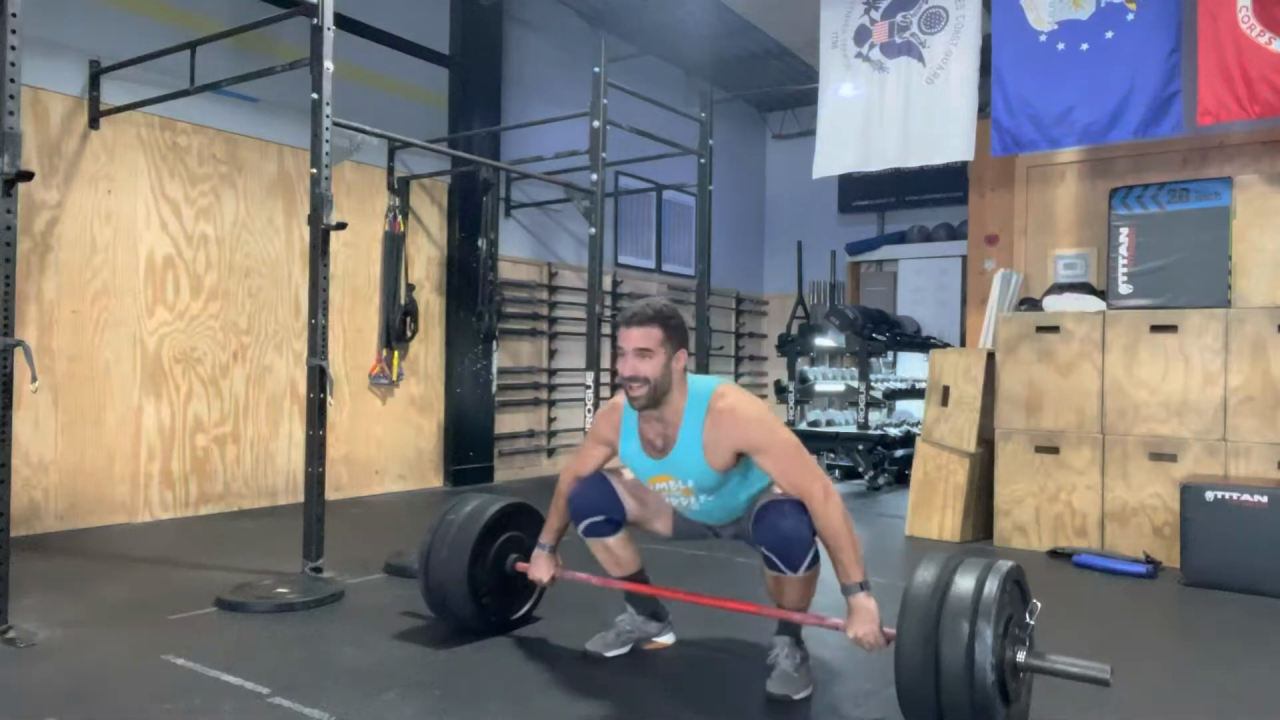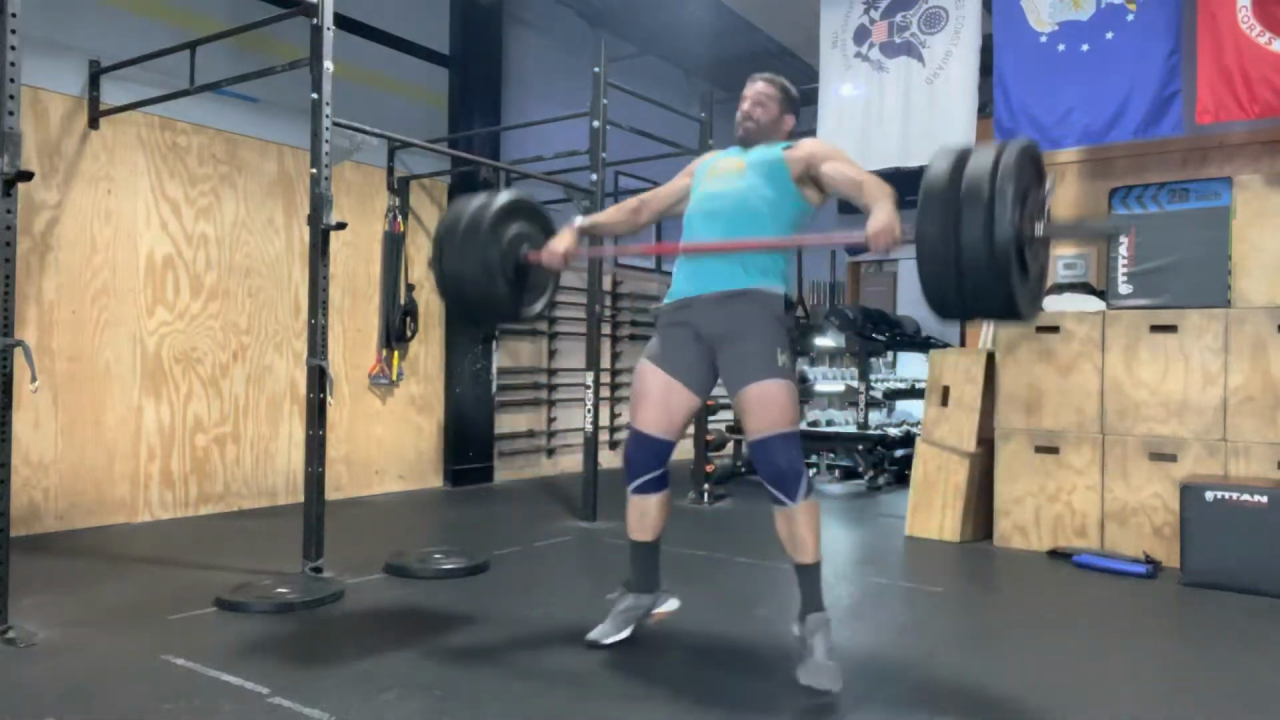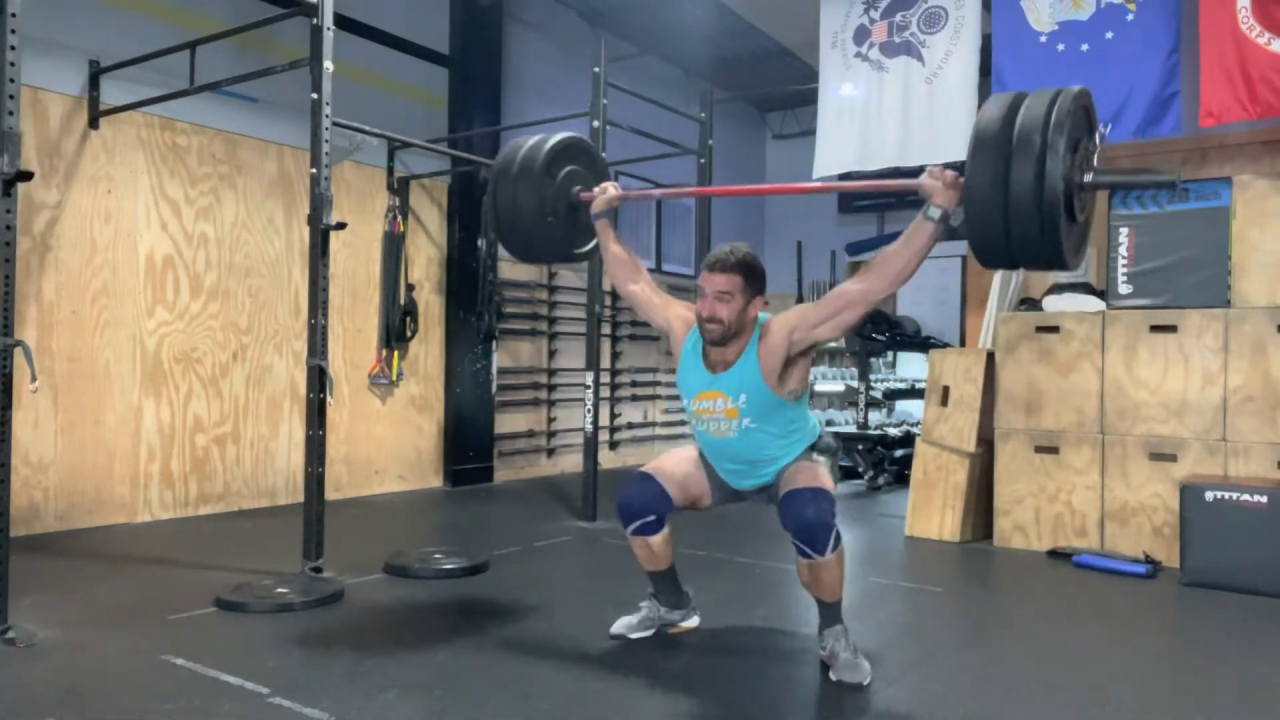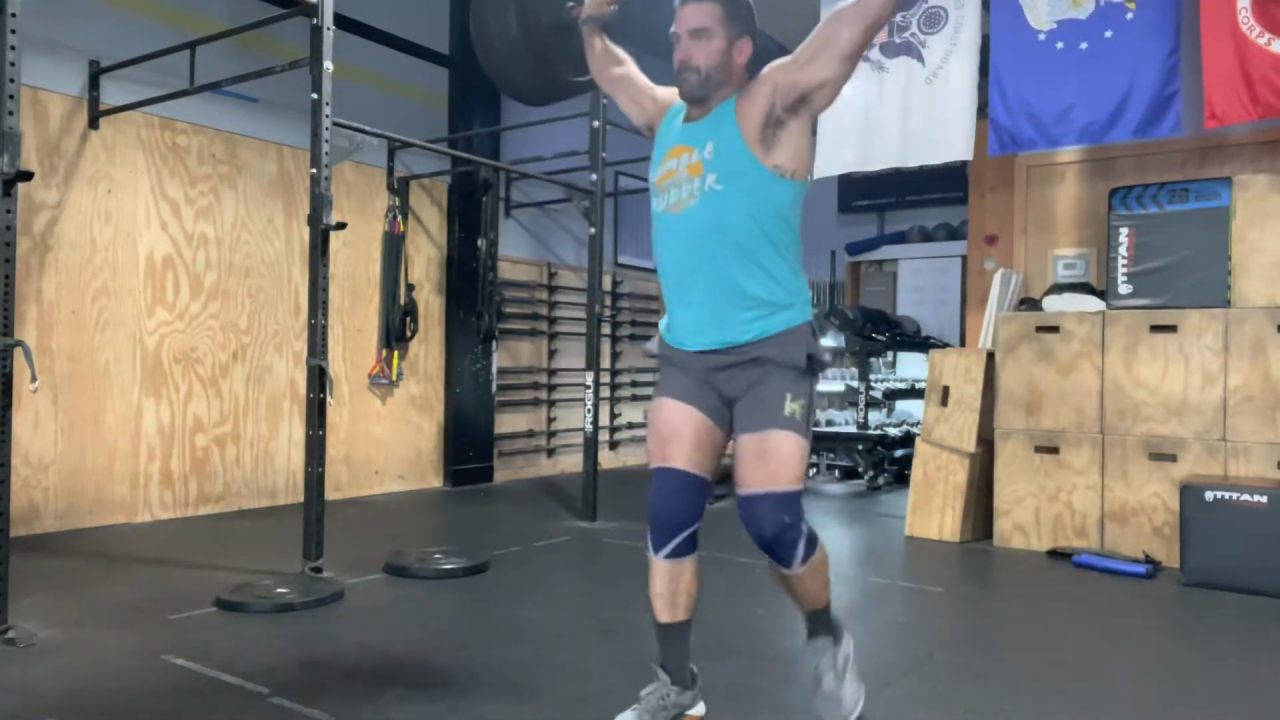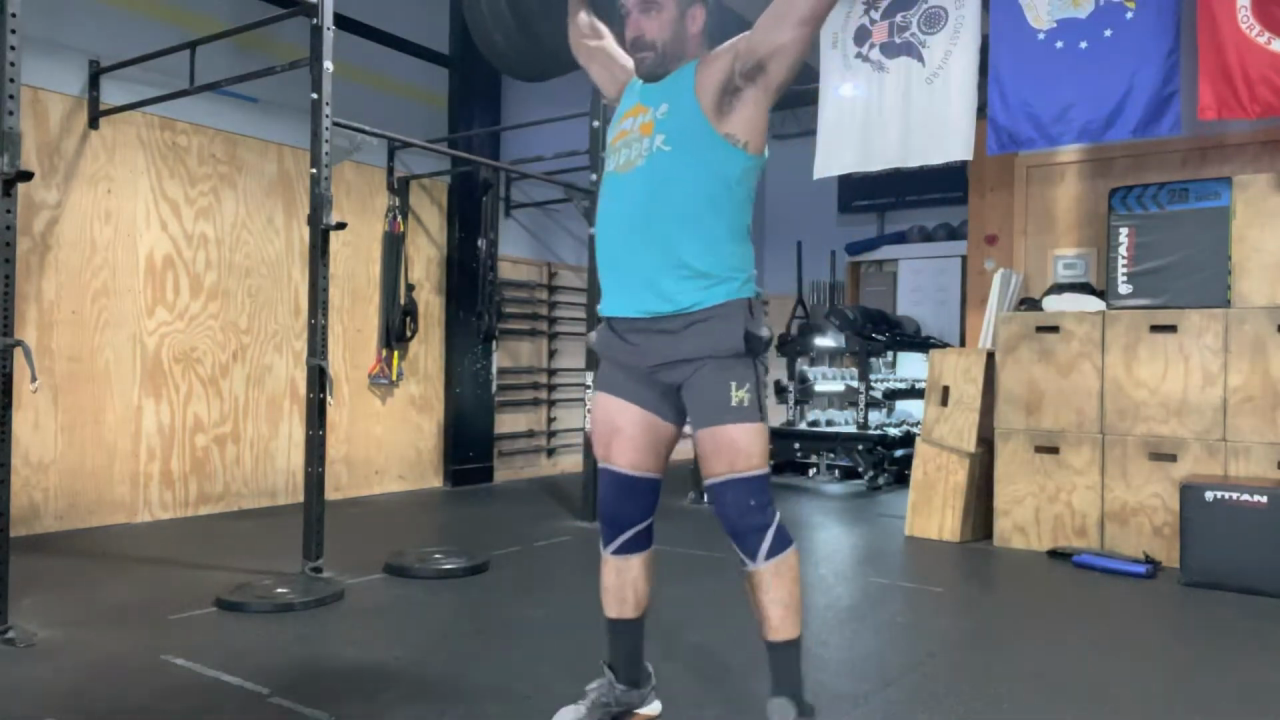
dt=1s
person 1, frame 1
left shoulder: (728, 412)
right shoulder: (615, 415)
left elbow: (820, 494)
right elbow: (574, 476)
left wrist: (859, 597)
right wrist: (546, 547)
left hip: (757, 501)
right hip: (687, 507)
left knee: (789, 530)
right knee: (588, 500)
left ankle: (788, 644)
right ankle: (646, 617)
person 1, frame 2
left shoulder: (804, 154)
right shoulder: (708, 166)
left elbow: (867, 186)
right elbow: (641, 209)
left wrist: (885, 214)
right wrist: (577, 229)
left hip: (752, 314)
right hip: (682, 317)
left knee: (780, 462)
right knee: (644, 455)
left ankle: (813, 620)
right ankle: (643, 592)
person 1, frame 3
left shoulder: (780, 342)
right shoulder: (683, 331)
left elbow: (869, 285)
right elbow: (632, 280)
left wrist: (936, 211)
right wrist: (603, 219)
left hip: (791, 460)
right hip: (718, 462)
left knee: (809, 519)
right knee: (637, 497)
left ankle: (833, 634)
right ankle: (670, 605)
person 1, frame 4
left shoulder: (772, 105)
right shoulder: (666, 114)
right elbow: (612, 73)
left hip: (770, 348)
right hip: (686, 351)
left knee: (772, 518)
right knee: (671, 513)
left ankle: (827, 635)
person 1, frame 5
left shoulder: (731, 75)
right shoulder: (633, 87)
left hip: (710, 327)
right hip: (625, 333)
left knee: (745, 506)
right knee: (620, 510)
